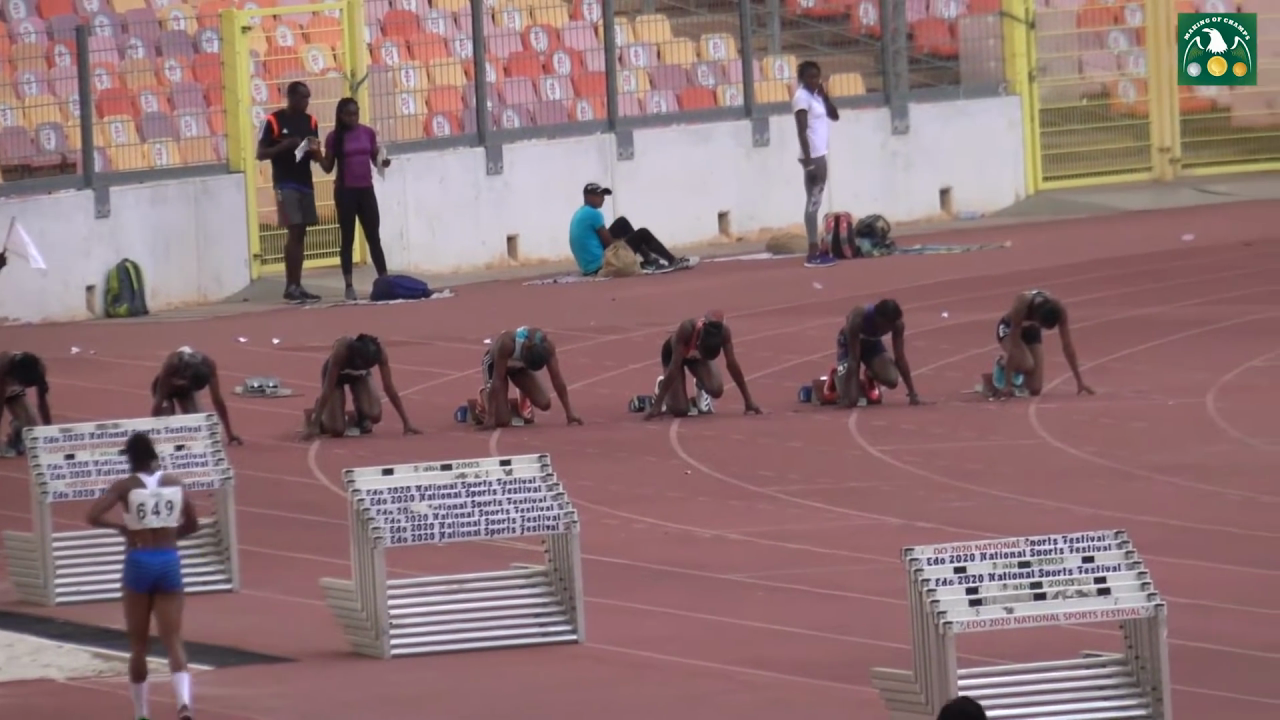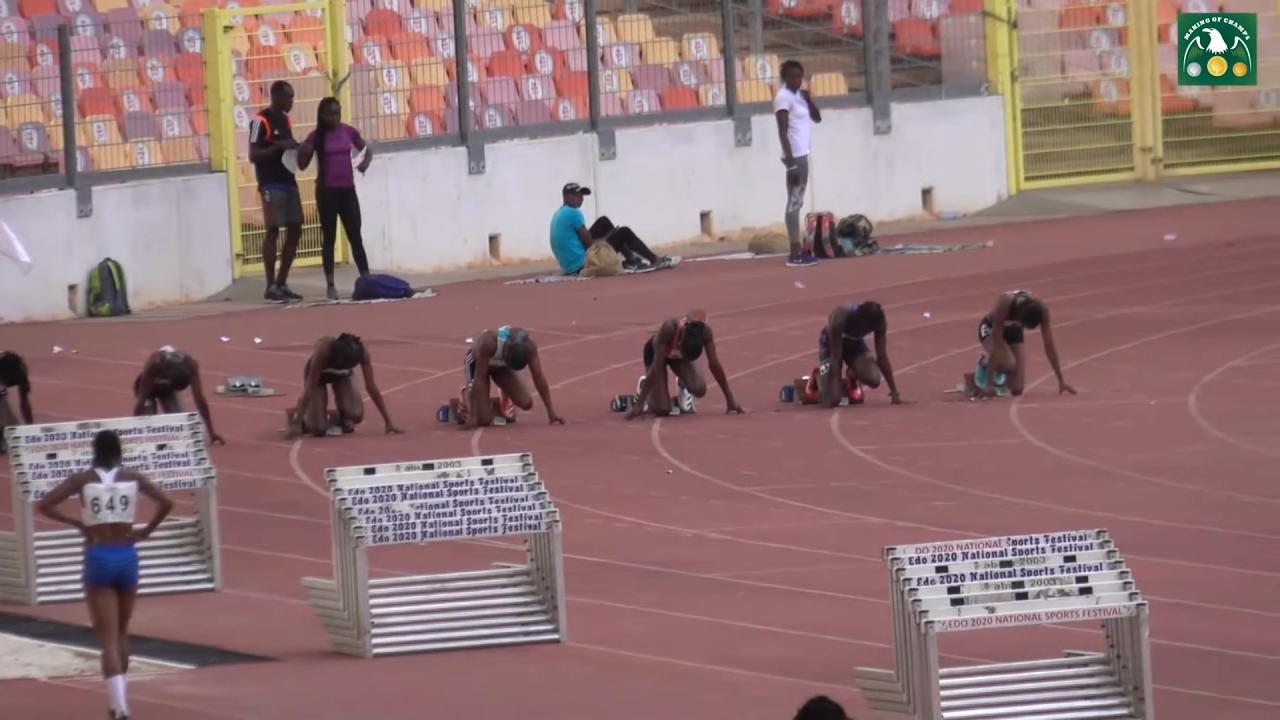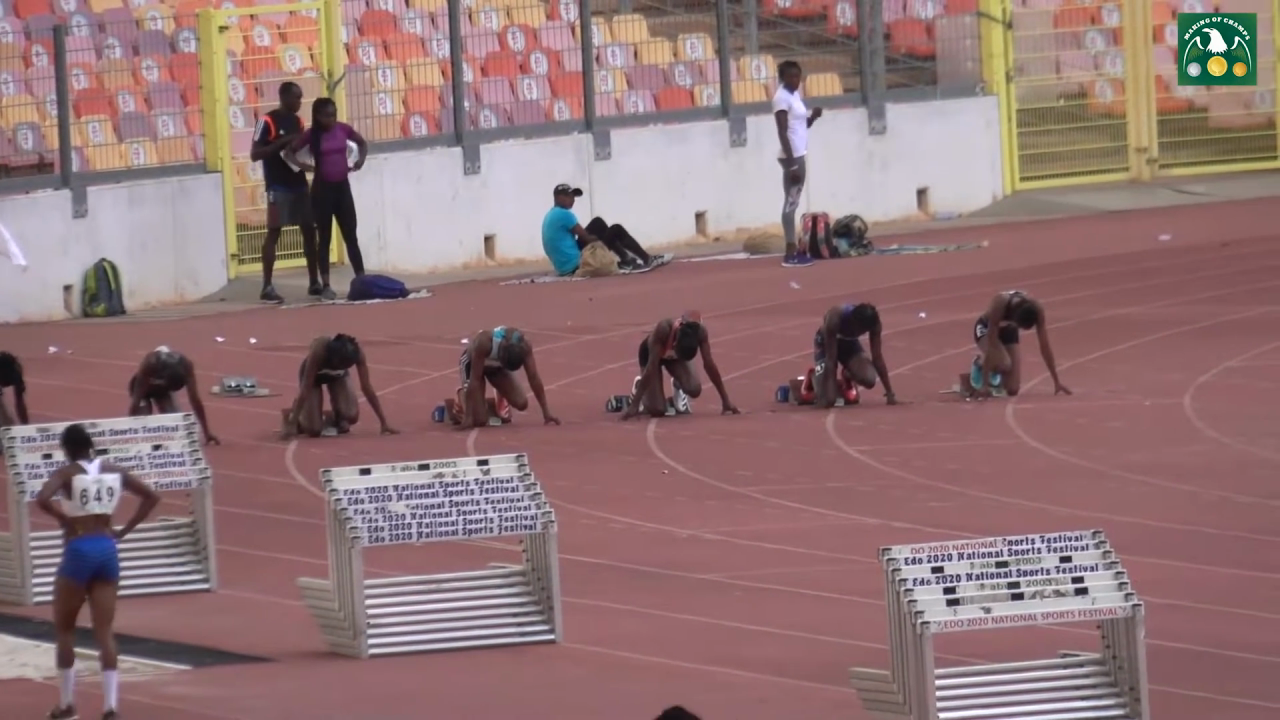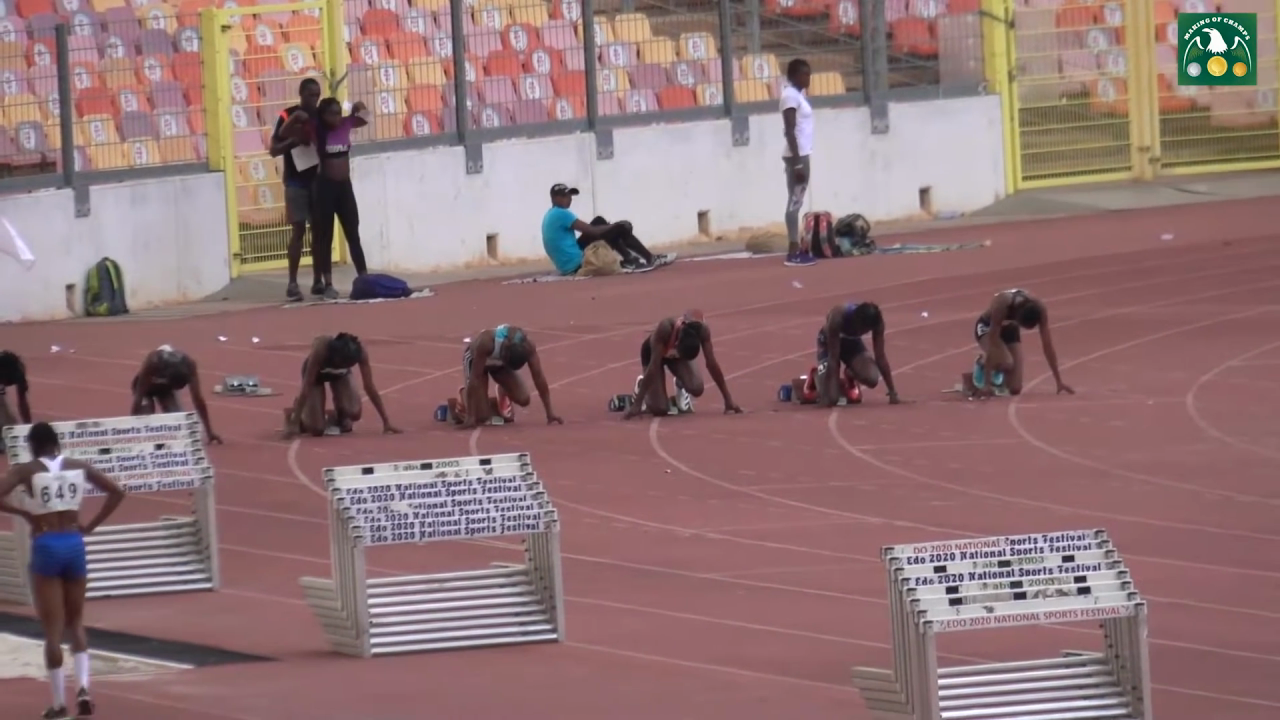
dt=0.5s
person 1, frame 1
left shoulder: (125, 486)
right shoulder: (174, 483)
left elbow: (92, 517)
right elbow: (193, 524)
left wrist: (121, 527)
left hip: (138, 563)
right hip: (169, 561)
left knee: (139, 645)
right knee: (173, 642)
person 1, frame 2
left shoulder: (81, 480)
right shoulder: (133, 478)
left elbow: (44, 505)
right elbow: (165, 502)
left wrist: (78, 523)
right wrist: (147, 531)
left hip: (98, 560)
right hip: (126, 557)
left knee: (108, 641)
right knee: (120, 634)
person 1, frame 3
left shoulder: (66, 473)
right shoulder: (114, 471)
left elbow: (42, 500)
right elbow: (151, 497)
left wrist: (63, 517)
right wrist: (123, 530)
left hip: (78, 552)
right hip: (107, 551)
left knee: (63, 631)
right knee: (104, 633)
person 1, frame 4
left shoulder: (26, 470)
right shoulder: (79, 466)
right elbow: (117, 492)
left wrist: (24, 513)
right wrist: (91, 525)
left hip: (45, 548)
right hip: (74, 546)
left knee: (53, 630)
right knee: (75, 623)
right ankle: (83, 688)
person 2, frame 1
left shoulder: (310, 121)
right shoulder: (274, 121)
right elbow: (261, 154)
left wrist: (314, 149)
right wrist: (284, 145)
left hip: (306, 184)
right hip: (286, 185)
left knee: (300, 235)
right knee: (294, 232)
left ankle: (297, 286)
right ankle: (290, 286)
person 2, frame 2
left shoulder: (285, 119)
right shoulder: (260, 120)
right elbow: (253, 156)
left wrist: (298, 149)
right wrist: (279, 146)
left hip: (289, 183)
right hip: (271, 185)
left knee: (295, 232)
right knee: (273, 232)
left ankle: (282, 284)
right ankle: (271, 286)
person 2, frame 3
left shoulder: (296, 121)
right shoulder: (267, 121)
right elbow: (255, 154)
right wrist: (280, 143)
left hip: (299, 184)
right hip: (278, 187)
left knee: (310, 231)
right knee: (273, 233)
left ankle: (314, 282)
right ankle: (267, 287)
person 2, frame 4
right shoulder: (287, 117)
right elbow: (273, 150)
right wrist: (293, 140)
right hip: (296, 182)
right knee: (298, 230)
left ankle: (318, 282)
right ankle: (292, 283)
person 3, frame 1
left shoulder: (815, 96)
right shoulder: (801, 97)
left elbow: (834, 116)
right elbow: (802, 133)
left wrist: (824, 95)
right wrist: (809, 164)
left hip: (819, 155)
right hip: (812, 157)
left knee: (814, 202)
right knee: (814, 202)
left ankle: (816, 248)
right ankle: (813, 254)
person 3, frame 2
left shoulder: (798, 95)
right shoulder: (783, 97)
left elbow: (817, 118)
right elbow: (783, 133)
left wrist: (808, 99)
right wrist: (791, 164)
left hip: (801, 155)
right hip: (794, 157)
left knee: (797, 202)
right knee: (794, 202)
left ankle: (798, 248)
right ankle: (794, 253)
person 3, frame 3
left shoulder: (795, 96)
right shoulder: (782, 97)
right elbow: (783, 133)
left wrist: (813, 117)
right wrist: (792, 164)
left hip: (797, 156)
right hip: (791, 157)
left knee: (792, 202)
right knee: (791, 202)
left ankle: (793, 249)
right ankle: (790, 253)
person 3, frame 4
left shoulder: (797, 94)
right shoulder: (790, 95)
right elbow: (790, 131)
right wrist: (797, 163)
left hip: (799, 155)
right hip: (797, 156)
left knee: (796, 202)
right knee: (795, 202)
left ankle: (796, 248)
right ankle: (793, 253)
person 4, frame 1
left shoulder: (368, 132)
right shoulder: (334, 137)
left elbow: (375, 158)
right elbow: (328, 168)
left wrist: (383, 162)
left hip: (366, 190)
right hip: (345, 191)
left knee: (373, 237)
right knee: (347, 238)
right ankle: (349, 286)
person 4, frame 2
left shoulder: (349, 131)
right shoulder: (315, 136)
left elbow: (367, 150)
right elbow: (302, 165)
left wrist: (365, 162)
right wrist: (303, 152)
left hip: (348, 189)
right hip: (326, 191)
left knee: (355, 237)
right knee: (329, 238)
right ankle: (330, 285)
person 4, frame 3
left shoulder: (344, 129)
right shoulder: (310, 134)
left elbow: (362, 143)
right elbow: (288, 153)
left wrist: (361, 158)
right wrist: (302, 164)
left hip: (343, 187)
right hip: (322, 189)
left knee: (351, 236)
right knee: (324, 238)
right ankle: (325, 285)
person 4, frame 4
left shoulder: (345, 124)
right shoulder: (315, 129)
left elbow: (363, 120)
right elbow: (286, 132)
left wrist: (359, 109)
right wrist: (296, 117)
left hip: (344, 185)
right hip: (324, 185)
left knee: (353, 235)
right knee: (324, 237)
right ankle: (328, 284)
